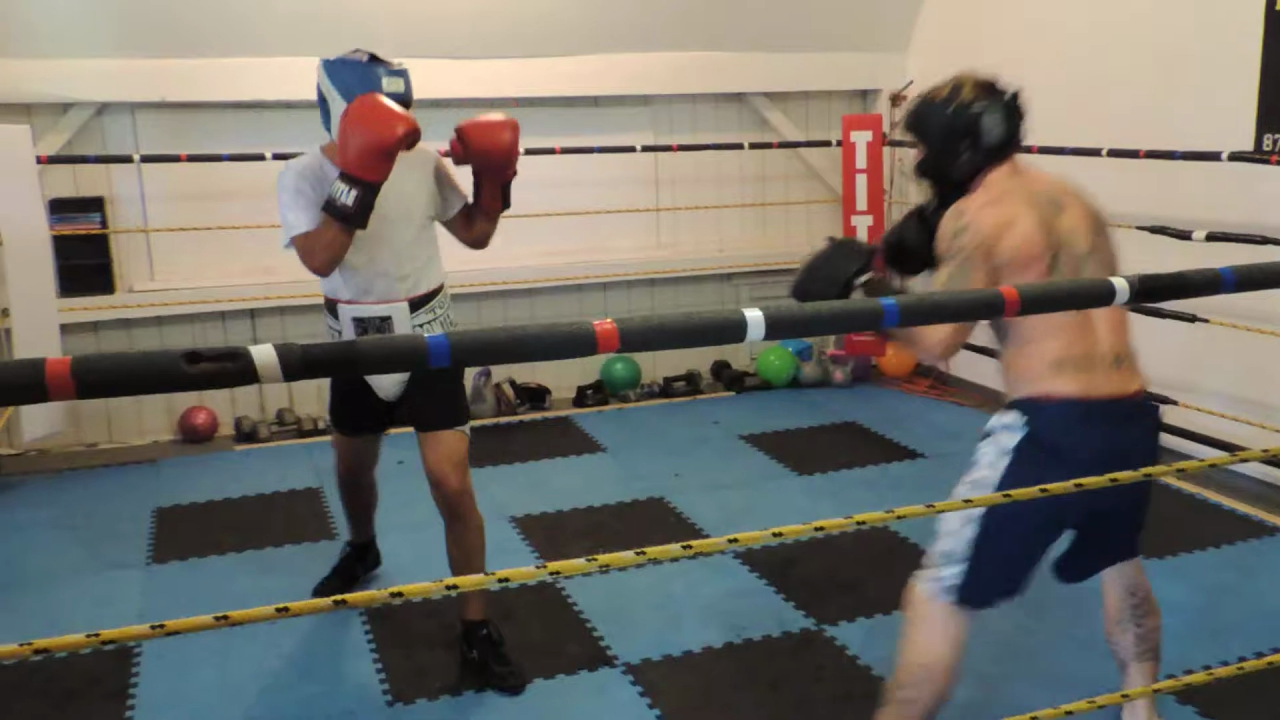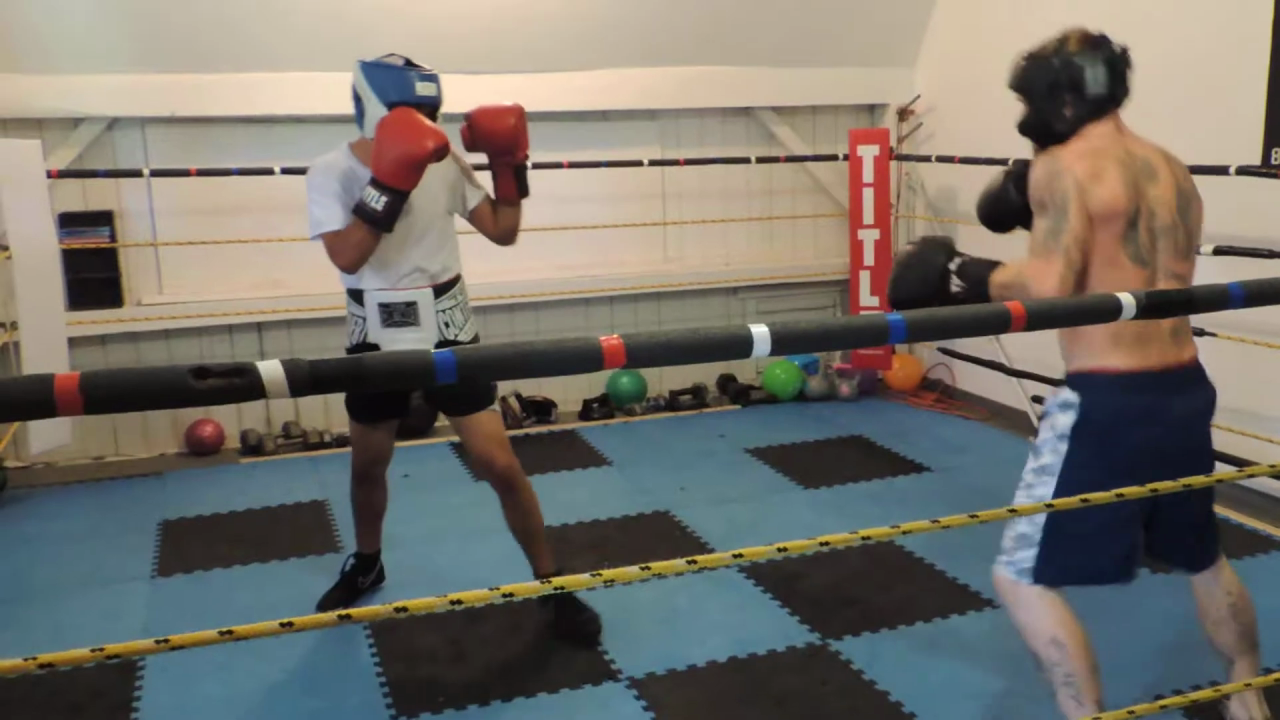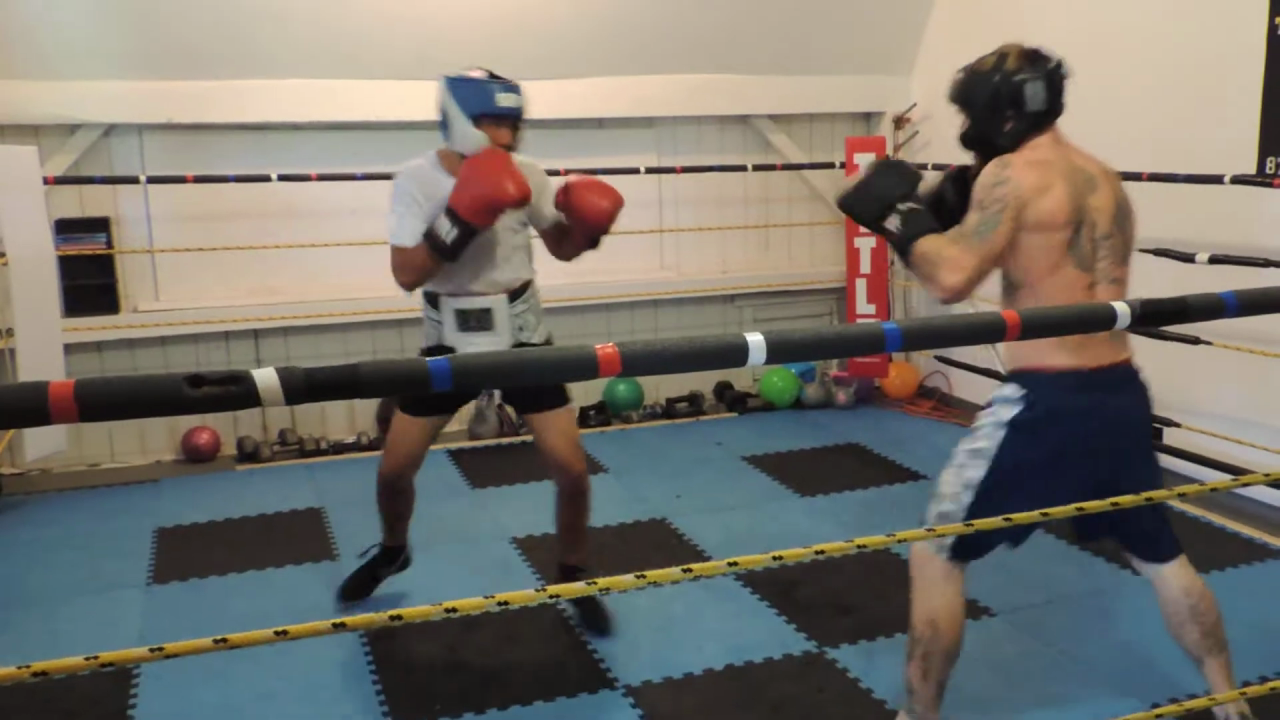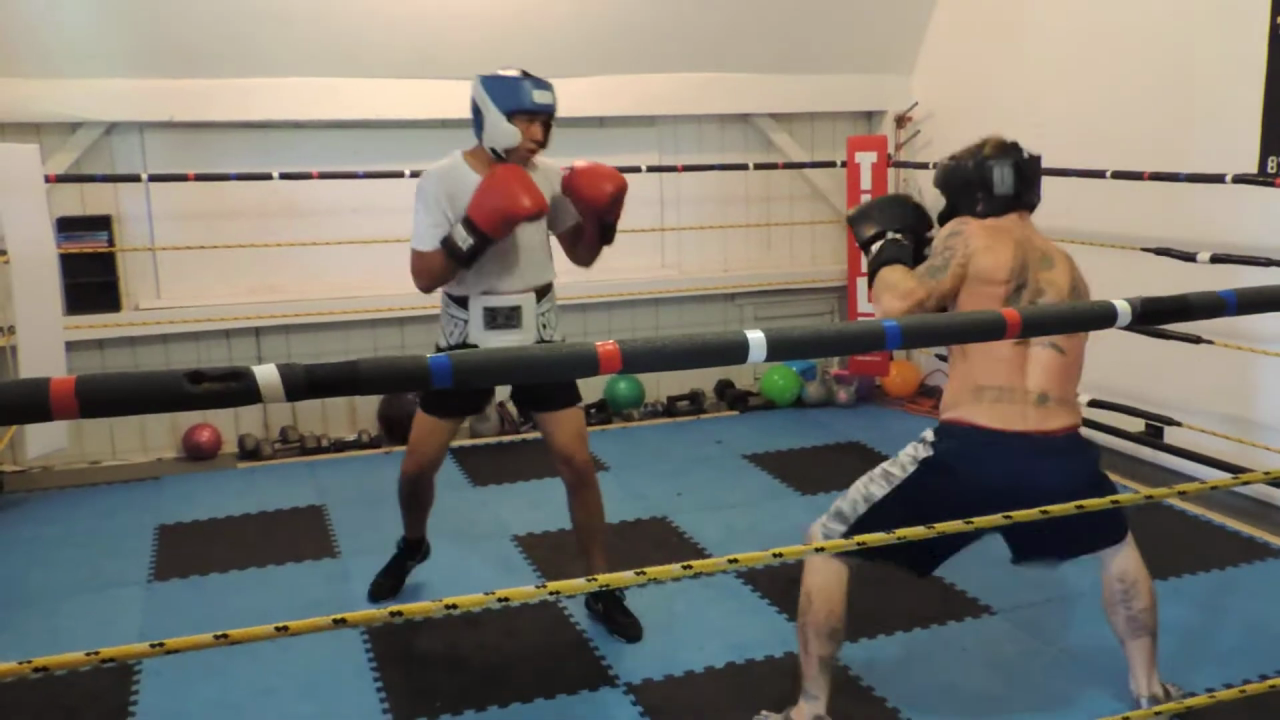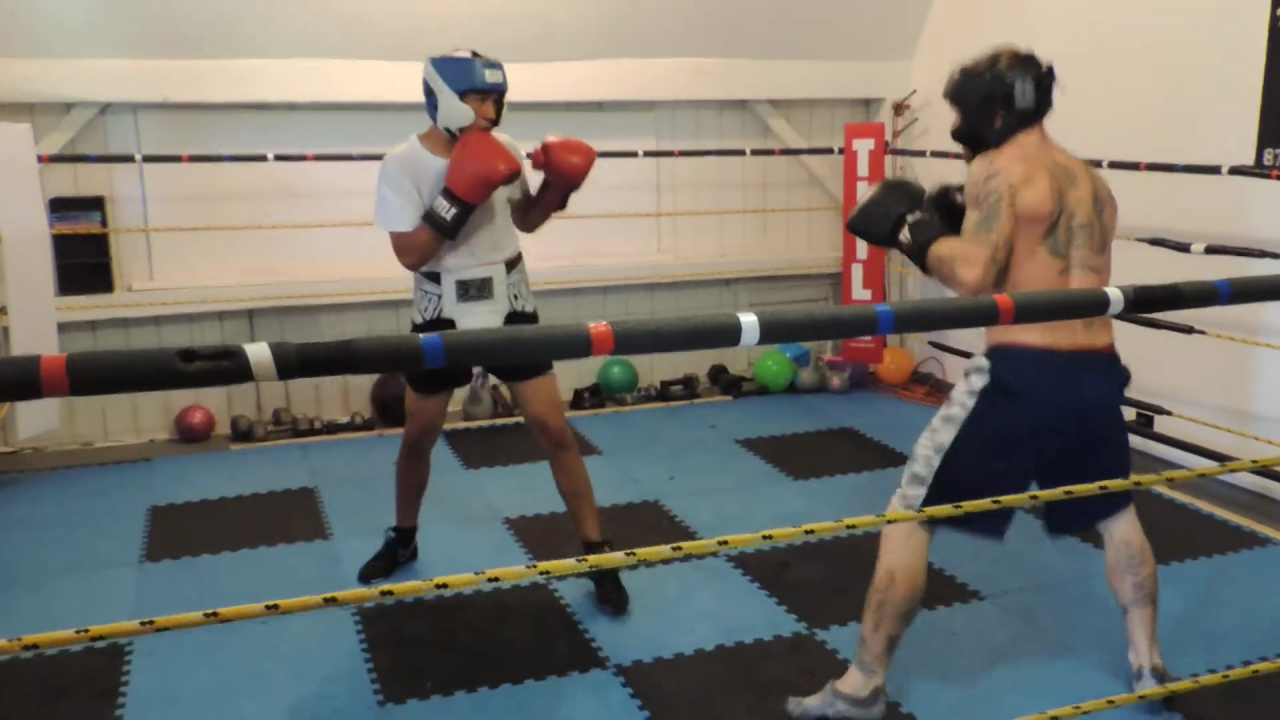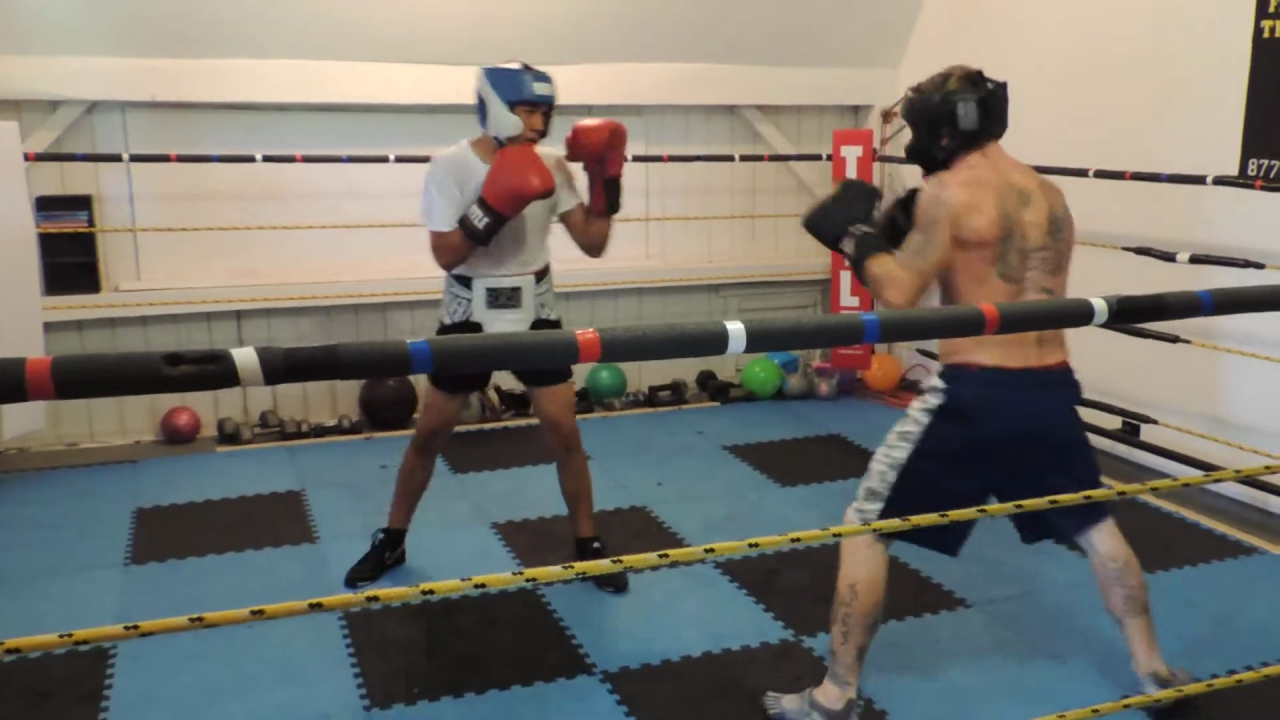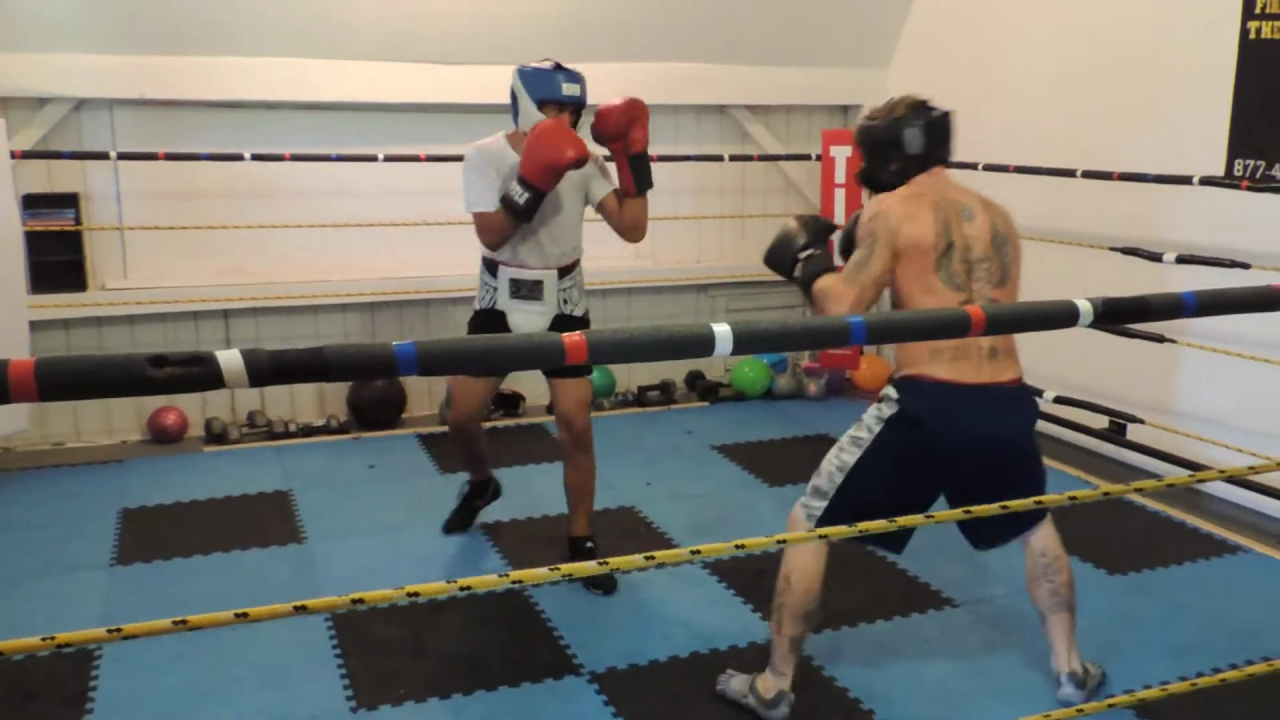
dt=0.3s
person 1, frame 1
left shoulder: (977, 215)
right shoulder: (1076, 203)
left elbow: (938, 341)
left wrist: (864, 289)
right wrist: (943, 250)
left hip: (1051, 432)
right hip: (1131, 424)
left knee: (937, 599)
right knee: (1119, 560)
person 1, frame 2
left shoulder: (1065, 166)
right shoulder: (1174, 175)
left elbow: (1047, 288)
left wrist: (960, 276)
left hip: (1105, 402)
right hip: (1181, 392)
left knee: (1023, 581)
right knee: (1202, 560)
person 1, frame 3
left shoulder: (1011, 175)
right shoulder: (1109, 184)
left elbow: (951, 278)
left wrist: (900, 217)
right wrist: (968, 211)
left hip: (1046, 400)
right hip: (1118, 393)
left knee: (935, 556)
right knee: (1159, 555)
person 1, frame 4
left shoulder: (968, 238)
right shoulder: (1070, 271)
left elbow: (897, 305)
left wrist: (887, 244)
left hip: (968, 452)
right hip: (1056, 457)
left knee: (829, 544)
right knee: (1116, 545)
person 1, frame 5
left shoulder: (999, 169)
right shoulder: (1092, 182)
left elbow: (972, 276)
left wrist: (913, 229)
left hip: (1019, 375)
right hip: (1095, 373)
left knee: (908, 521)
right knee: (1116, 516)
right ankle: (1149, 666)
person 1, frame 6
left shoulder: (951, 192)
right shoulder: (1050, 193)
left elbow: (897, 293)
left wrist: (857, 238)
left hip: (973, 394)
right hip: (1049, 391)
left knee: (863, 530)
right knee: (1095, 527)
right ankle: (1149, 667)
person 1, frame 7
left shoulder: (891, 209)
right shoulder: (996, 216)
left elbow: (844, 306)
left wrist: (808, 260)
left hip: (926, 406)
right hip: (1005, 405)
left knee: (808, 526)
right knee: (1036, 529)
right ankle: (1070, 670)
person 2, frame 1
left shoulder: (423, 163)
right shoulder: (301, 176)
left elbow: (476, 234)
right elbow: (319, 259)
left wrist: (494, 174)
right wrist: (359, 177)
left hip: (427, 337)
right hip: (355, 344)
left knee: (451, 487)
right knee: (353, 471)
left ankle: (477, 631)
right ankle: (361, 549)
person 2, frame 2
left shoulder: (447, 163)
right shoulder: (331, 171)
left elbow: (502, 230)
right elbow: (345, 257)
left wrist: (509, 164)
right wrist: (390, 183)
left hip: (447, 330)
right hip: (376, 337)
left knee: (500, 466)
right knee: (368, 466)
left ankle: (551, 582)
right ankle: (366, 566)
person 2, frame 3
left shoulder: (526, 178)
right shoulder: (416, 180)
left elbow: (564, 248)
right elbow: (407, 274)
left wrist: (590, 223)
right wrist: (463, 217)
left hip: (519, 334)
right hip: (450, 340)
left knee: (571, 467)
right knee: (395, 467)
left ankle: (574, 576)
right ankle: (391, 550)
person 2, frame 4
left shoulder: (547, 179)
right shoulder: (442, 180)
left elbow: (582, 256)
right elbow: (424, 276)
left wrist: (603, 214)
right wrist: (477, 226)
left hip: (536, 335)
right hip: (467, 337)
left knee: (577, 464)
right knee: (418, 466)
left ankle: (601, 588)
right ankle: (411, 544)
person 2, frame 5
left shoulder: (503, 152)
right shoulder: (403, 164)
left elbow: (525, 220)
right elbow: (409, 254)
left wrist: (559, 185)
right wrist: (458, 195)
left hip: (509, 307)
right hip: (443, 313)
left knee: (554, 430)
right knee: (417, 438)
left ankle: (596, 553)
right ankle: (403, 539)
person 2, frame 6
left shoulder: (552, 167)
right shoulder: (450, 167)
left elbow: (594, 244)
right elbow: (447, 255)
left wrist: (607, 179)
right wrist: (494, 208)
left hip: (535, 314)
right hip: (470, 314)
left knee: (565, 434)
right knee: (430, 434)
left ankle: (589, 545)
right ankle: (391, 541)
person 2, frame 7
left shoulder: (585, 161)
right shoulder: (485, 155)
left elbow: (633, 230)
right elbow: (492, 235)
left wrist: (633, 156)
right wrist: (534, 180)
left hip: (562, 305)
right hip: (499, 303)
left knee: (575, 429)
right knee: (462, 416)
left ankle: (580, 541)
right ankle: (482, 484)
